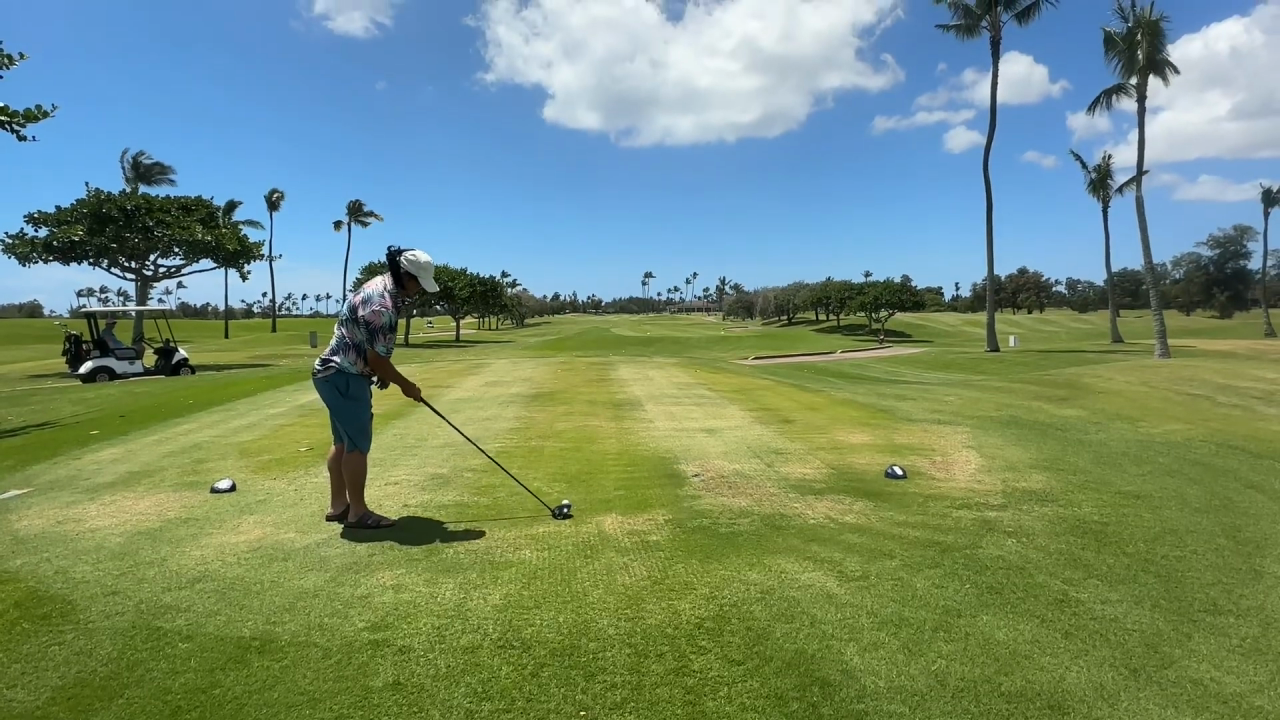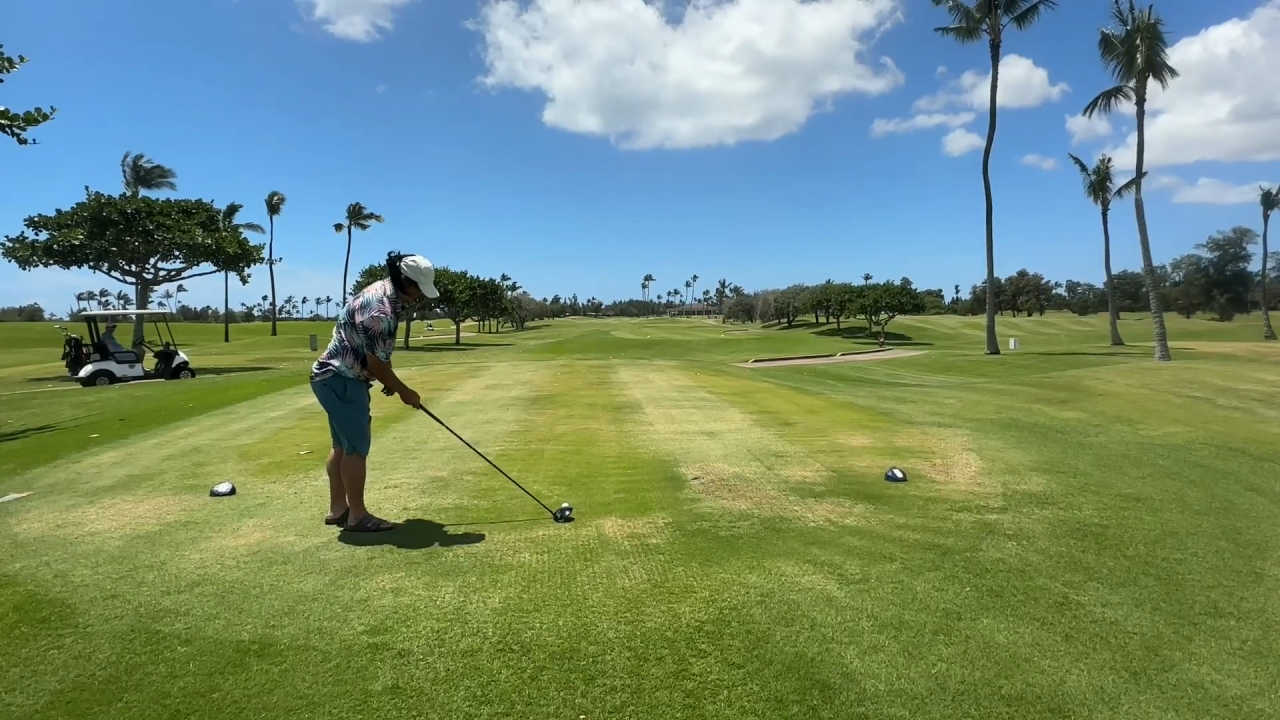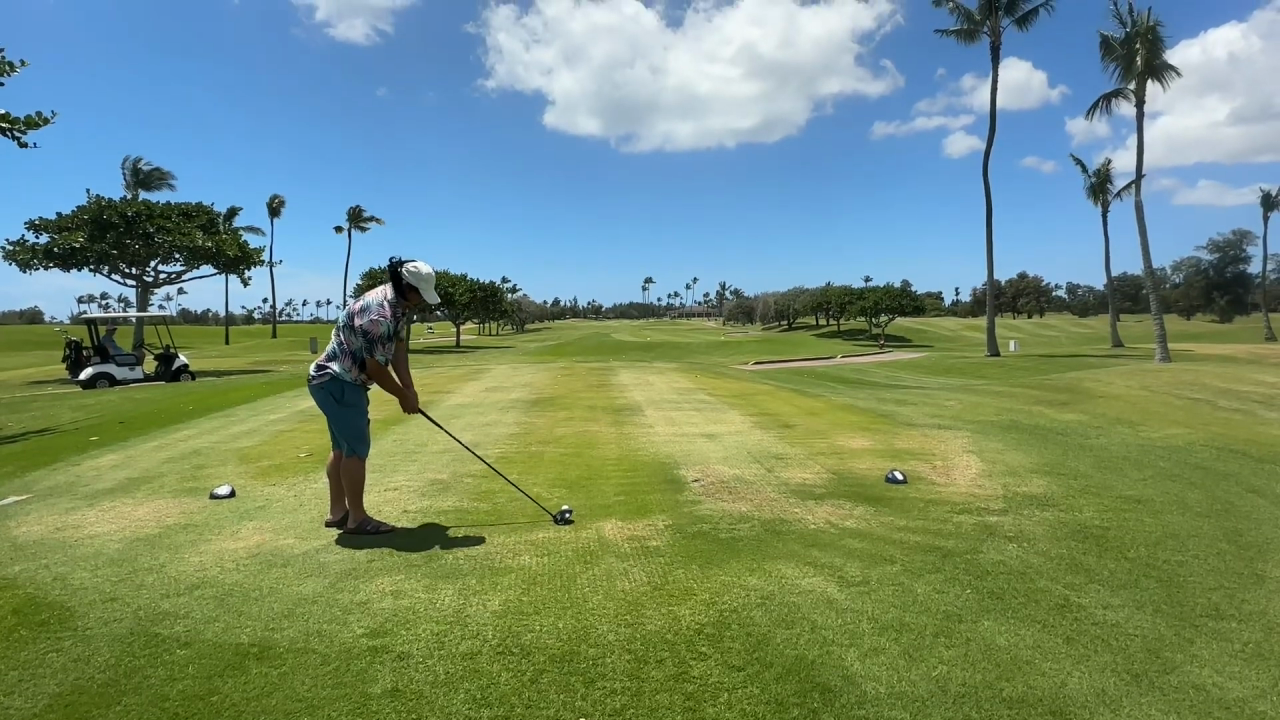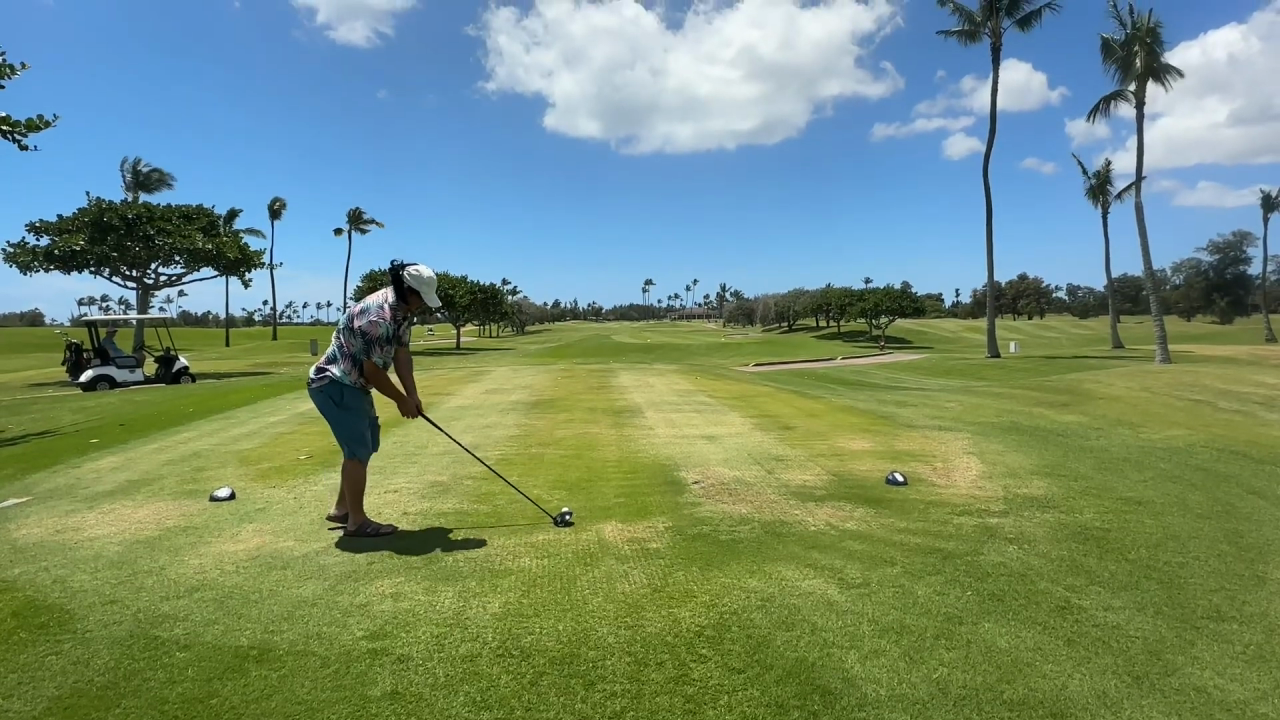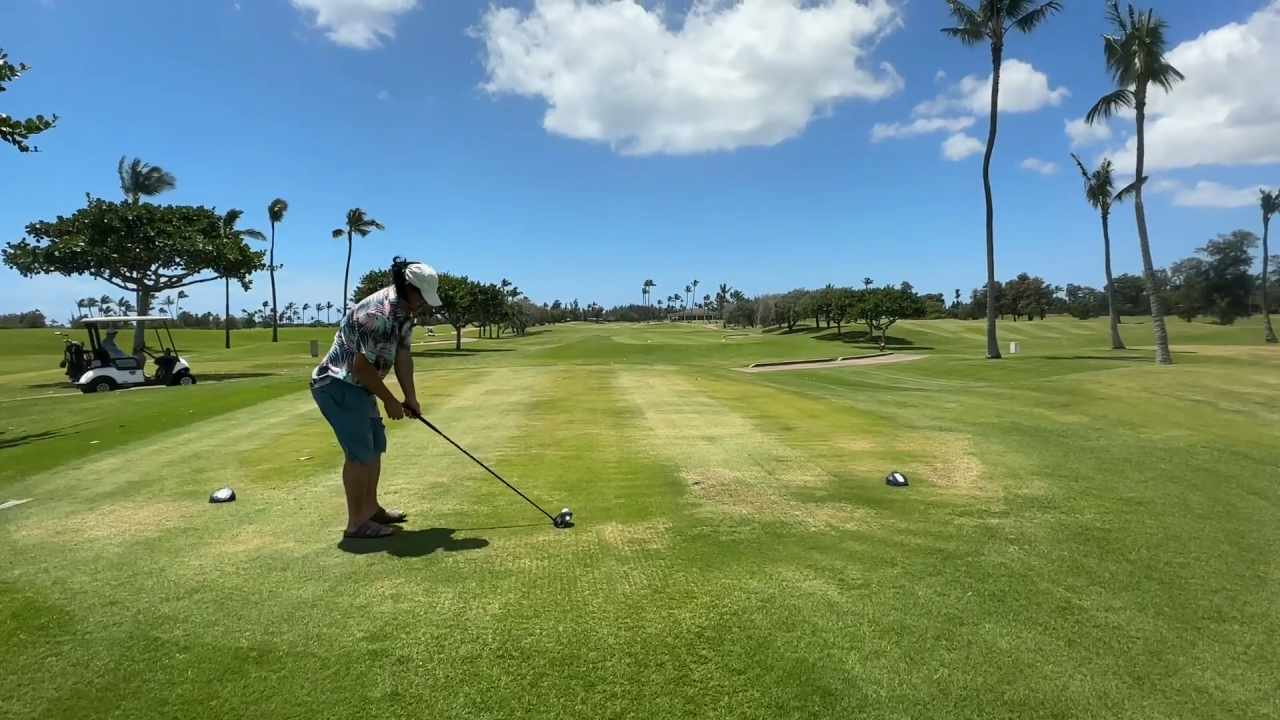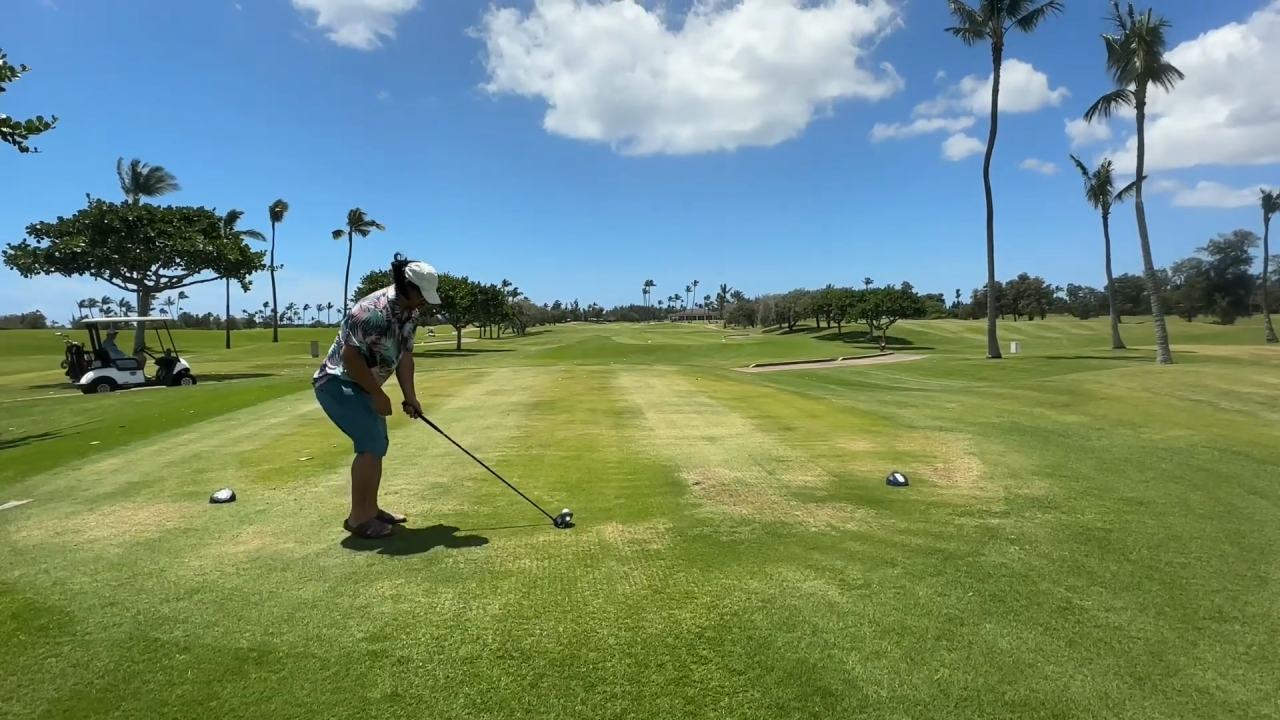
dt=0.3s
person 1, frame 1
left shoulder: (382, 286)
right shoulder: (380, 306)
right elbow: (376, 358)
left wrist: (384, 374)
right wrist: (406, 386)
left hip: (337, 372)
right hip: (344, 376)
left knee: (343, 441)
right knee: (357, 442)
left ankle: (338, 505)
right ankle: (357, 512)
person 1, frame 2
left shoulder: (385, 292)
right shoulder: (379, 311)
left elbow: (380, 352)
right elbow: (376, 364)
left wrist: (393, 383)
right wrist: (404, 392)
left hip: (335, 376)
right hip: (340, 380)
left knee: (343, 444)
right knee: (357, 445)
left ankle: (338, 509)
right ankle: (357, 515)
person 1, frame 3
left shoulder: (395, 304)
right shoulder: (378, 315)
left elbow: (398, 350)
right elbow: (376, 368)
left wrist: (410, 389)
right wrist: (404, 397)
left hip: (337, 379)
right hip: (337, 382)
left knee: (343, 447)
right knee: (356, 448)
left ankle: (338, 511)
right ankle: (356, 518)
person 1, frame 4
left shoulder: (402, 310)
right shoulder: (378, 318)
left elbow: (401, 354)
right elbow: (373, 371)
left wrist: (412, 395)
right wrist: (401, 400)
left hip: (350, 384)
right hip: (335, 384)
left knee: (367, 445)
right knee: (358, 450)
left ankle: (343, 507)
right ankle: (356, 520)
person 1, frame 5
left shoulder: (405, 312)
right shoulder: (377, 314)
left elbow: (402, 356)
right elbow: (362, 366)
left wrist: (410, 398)
right wrist: (389, 401)
left hip: (355, 386)
right hip: (337, 385)
left knee: (374, 448)
right knee: (359, 452)
left ankle: (371, 509)
right ankle: (356, 522)
person 1, frame 6
left shoulder: (409, 314)
right shoulder: (372, 310)
left elbow: (404, 356)
right elbow: (350, 356)
left wrist: (410, 397)
right wrist: (378, 395)
left hip: (363, 386)
right hip: (338, 383)
left knee: (376, 446)
right knee: (370, 445)
left ankle: (370, 511)
right ankle: (357, 516)
